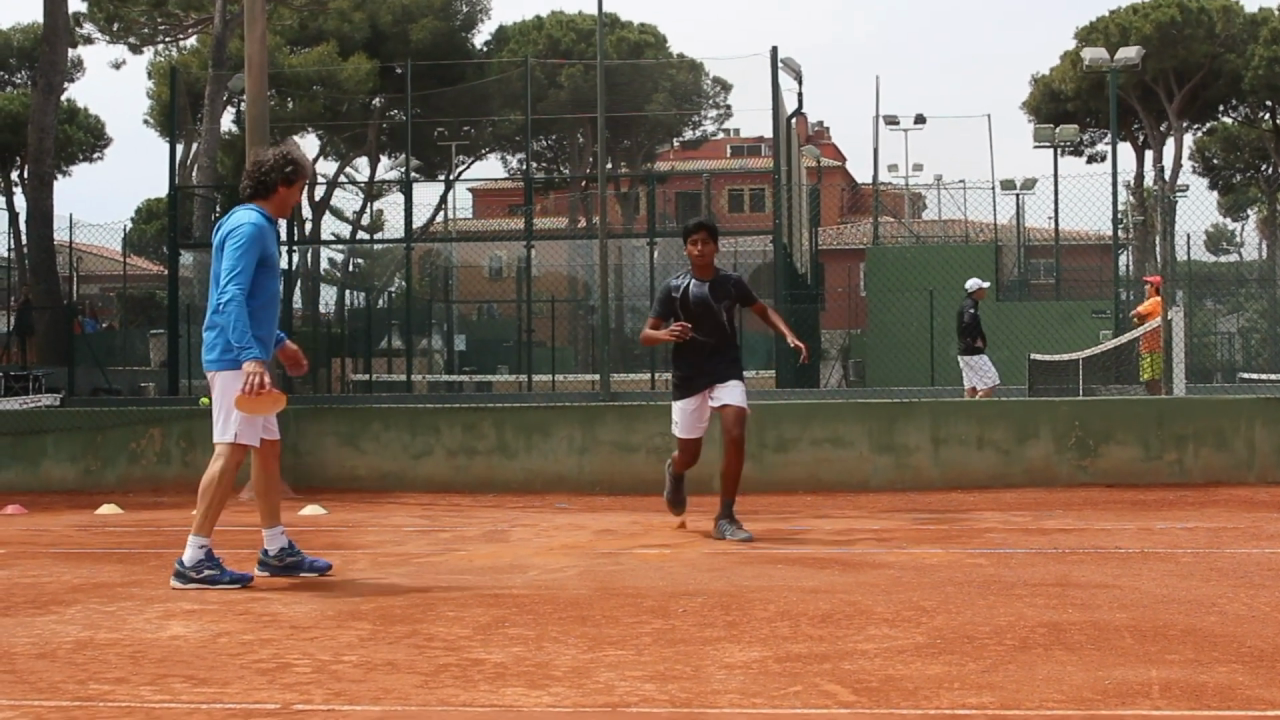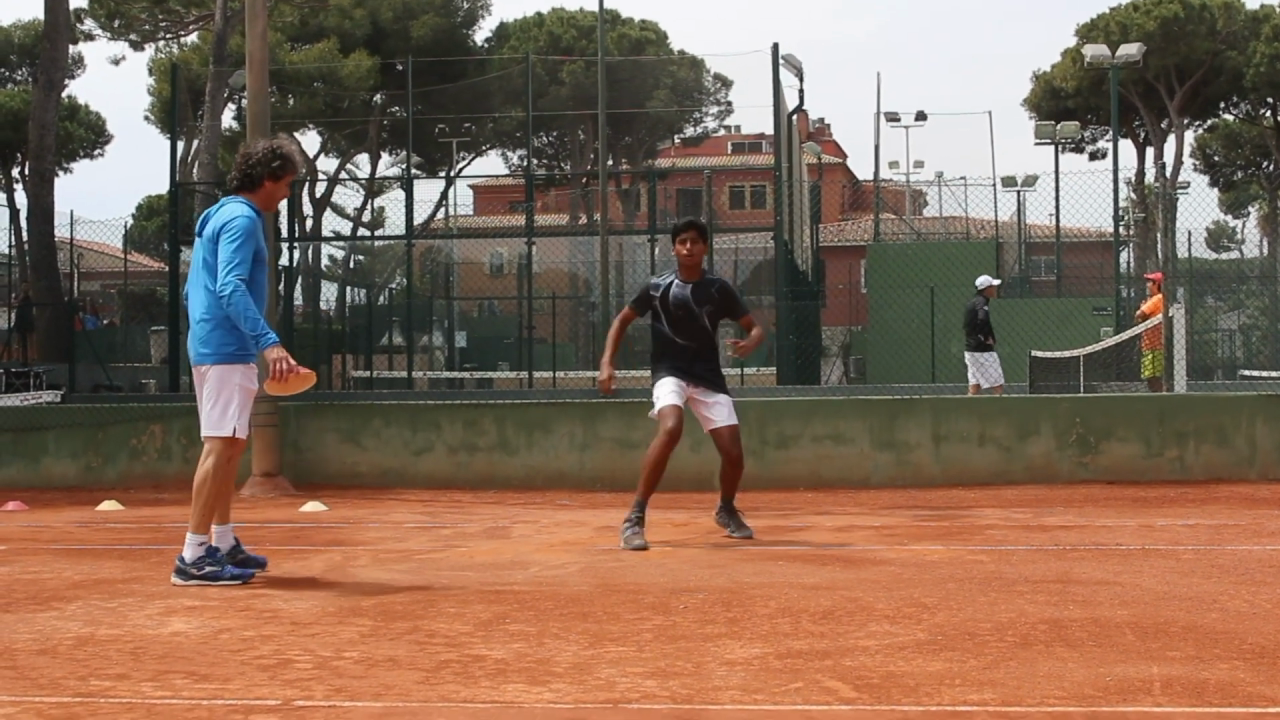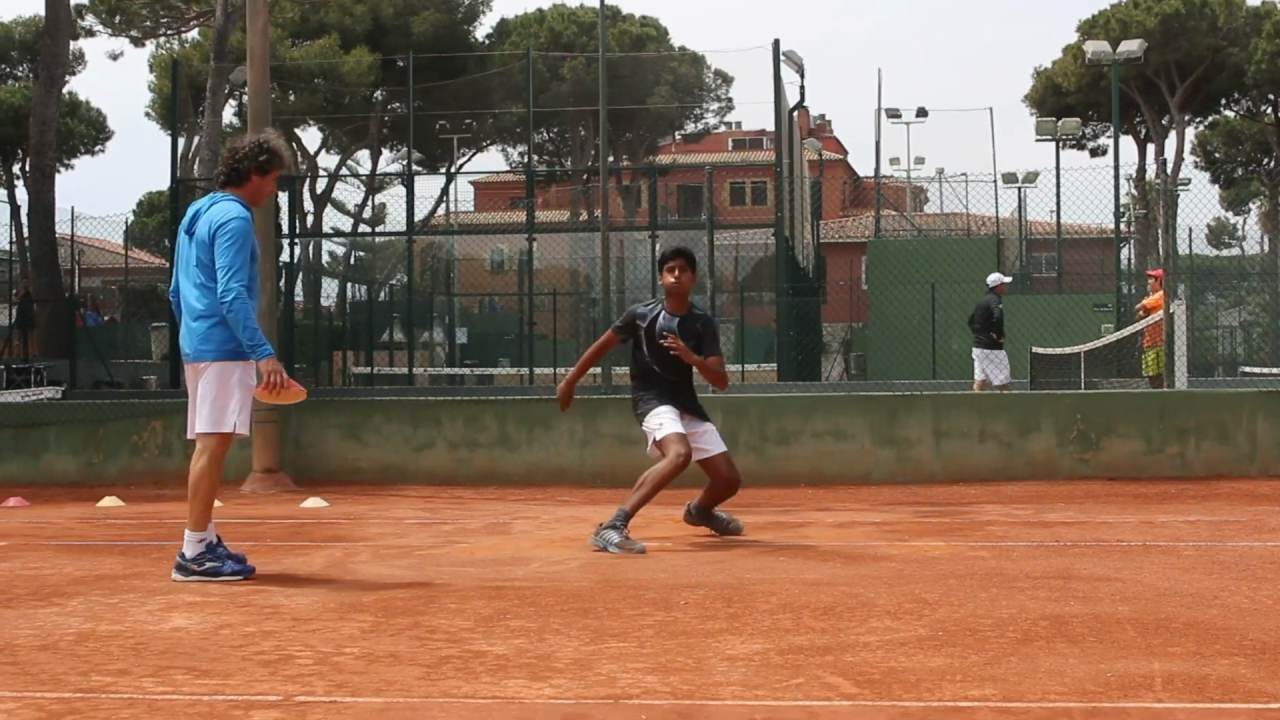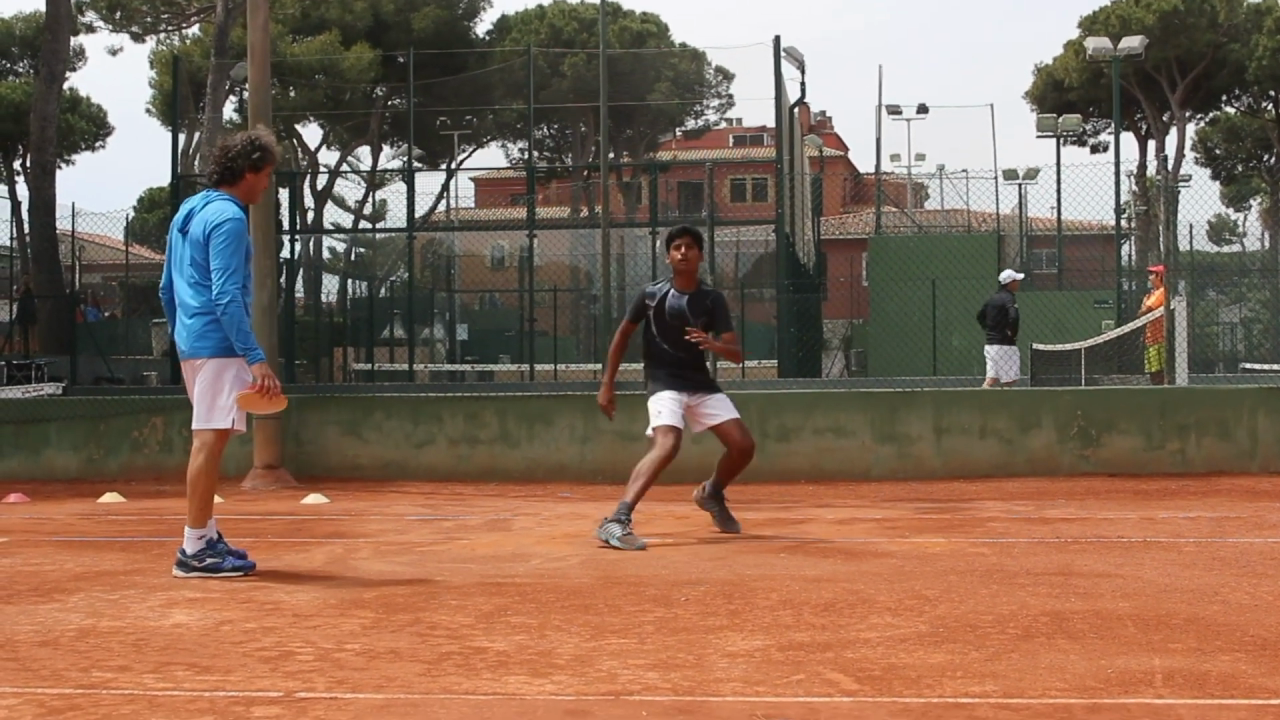
dt=0.2s
person 1, frame 1
left shoulder: (258, 227)
right shoulder: (248, 226)
right elbow: (230, 298)
left wrist: (276, 342)
right wrist: (251, 355)
left hip: (249, 358)
right hip: (238, 362)
left knee: (267, 450)
right knee: (232, 452)
left ankle: (277, 549)
right ankle: (194, 559)
person 1, frame 2
left shoulder: (219, 216)
right shoulder: (241, 219)
left elbow: (193, 293)
right elbow: (231, 290)
right wrist: (269, 341)
left hip: (212, 348)
right hip: (228, 351)
left knee: (228, 446)
right knee: (221, 447)
left ankle: (223, 542)
right ankle: (194, 557)
person 1, frame 3
left shoulder: (199, 212)
right shoulder: (233, 218)
left elbow: (175, 291)
right elbow: (232, 295)
right wrist: (264, 352)
left hip: (198, 345)
right hip: (223, 347)
left knee: (210, 443)
right knee: (213, 443)
left ankle: (205, 541)
right ankle: (193, 553)
person 1, frame 4
left shoulder: (190, 210)
right shoulder: (228, 218)
left elbow: (167, 288)
right elbow: (227, 298)
left wrist: (182, 336)
right wrist: (255, 357)
left hip: (194, 342)
right hip: (218, 345)
left knee: (208, 440)
right knee: (211, 439)
left ankle: (207, 537)
right ankle: (194, 549)
person 2, frame 1
left shoulder: (733, 283)
right shoulder: (673, 288)
left elbow: (763, 310)
right elbow: (646, 334)
left wrist: (790, 336)
right wrist: (665, 334)
left hip: (726, 372)
right hip: (688, 377)
left knee: (735, 436)
right knee: (688, 455)
left ankle: (726, 516)
right ankle: (674, 469)
person 2, frame 2
left shoulder: (719, 289)
right shoulder: (656, 287)
left elbow: (754, 327)
right elbow: (622, 320)
left wrist: (750, 344)
right wrist: (607, 363)
left hip: (708, 377)
right hip: (670, 372)
left knee: (733, 453)
right knee: (670, 429)
left ankle: (727, 510)
right ankle: (635, 517)
person 2, frame 3
left shoulder: (704, 324)
right shoulder: (640, 314)
left elbow: (721, 381)
right elbow: (604, 345)
left wrist: (692, 358)
right wrist: (570, 379)
left hip: (688, 405)
right hip: (653, 399)
left knee: (729, 480)
right knee: (678, 456)
left ankle: (700, 510)
right ankle: (613, 527)
person 2, frame 4
left shoulder: (714, 300)
right shoulder: (651, 294)
left elbow: (736, 353)
right elbow: (623, 335)
left wrist: (715, 345)
right wrist: (607, 384)
left hip: (700, 382)
right hip: (665, 382)
left knee: (744, 446)
right knee: (666, 446)
left ankle: (712, 493)
right ankle: (617, 521)
